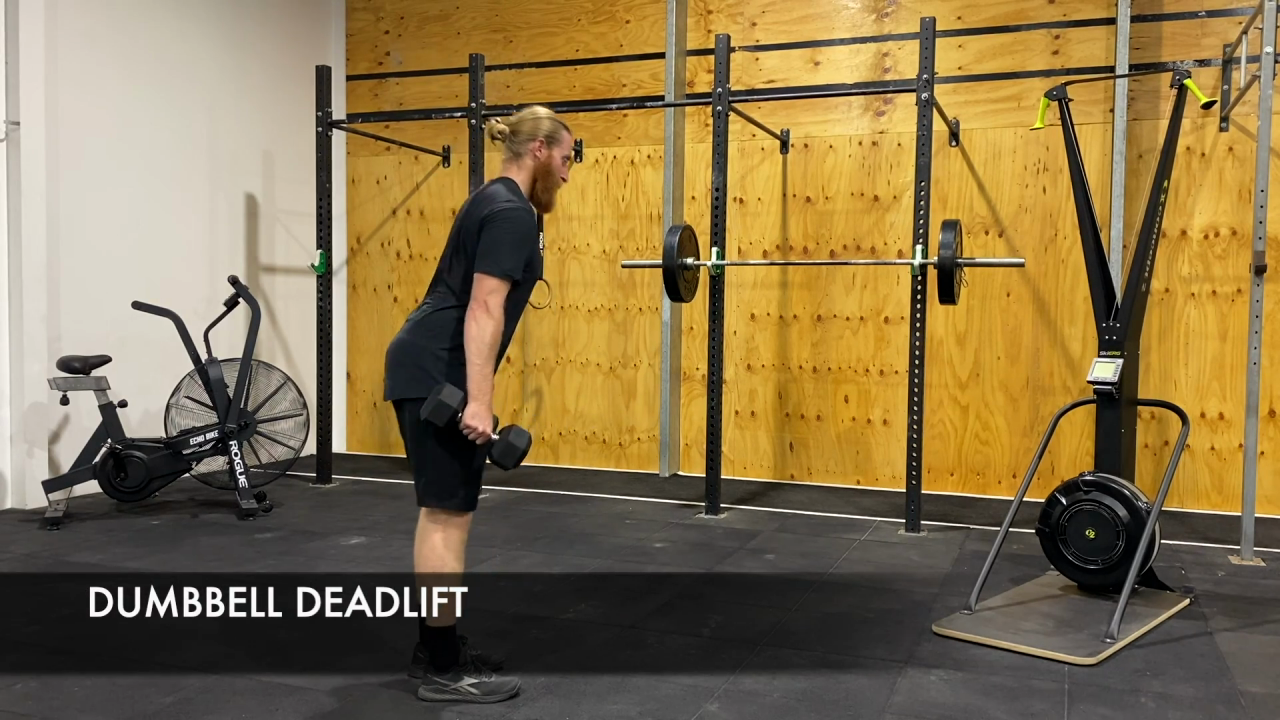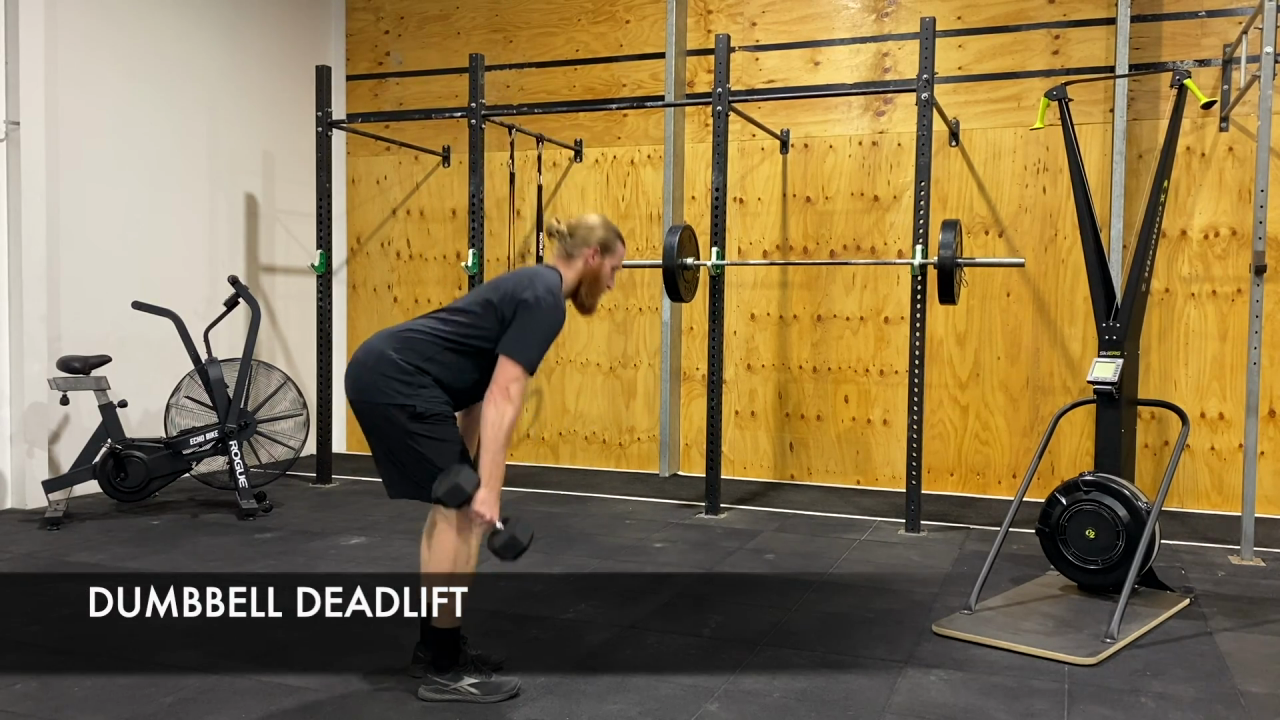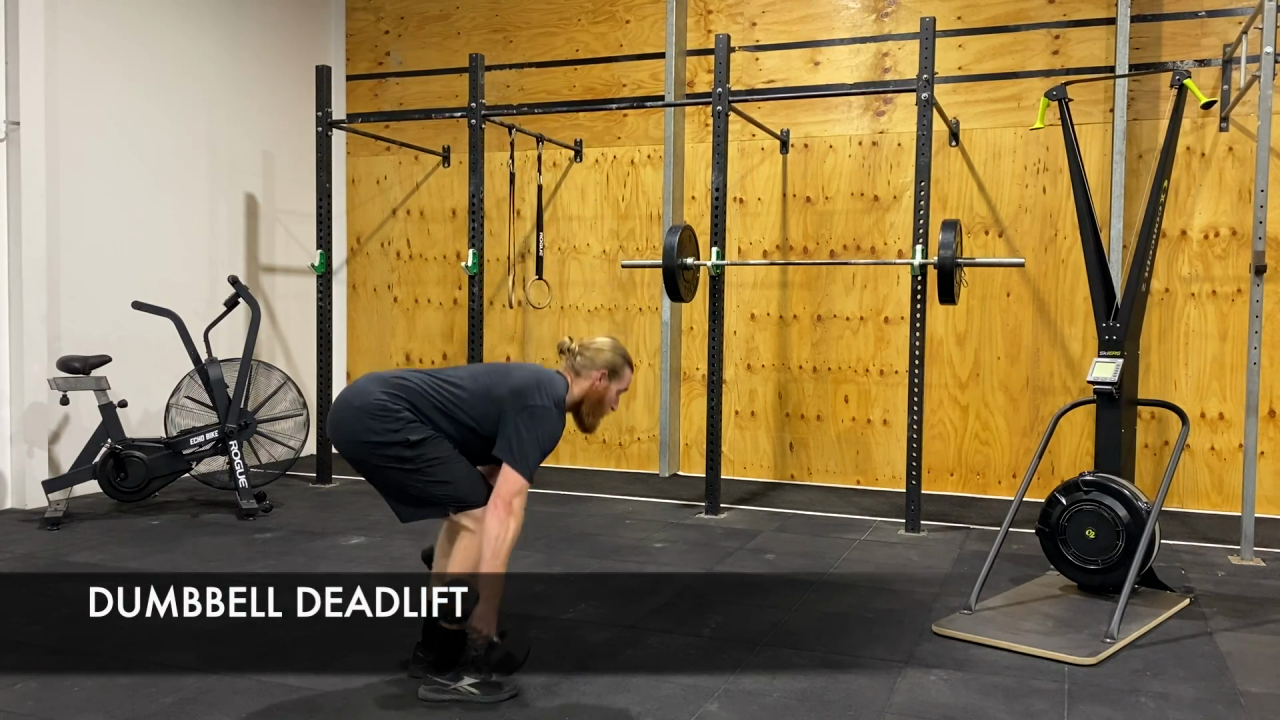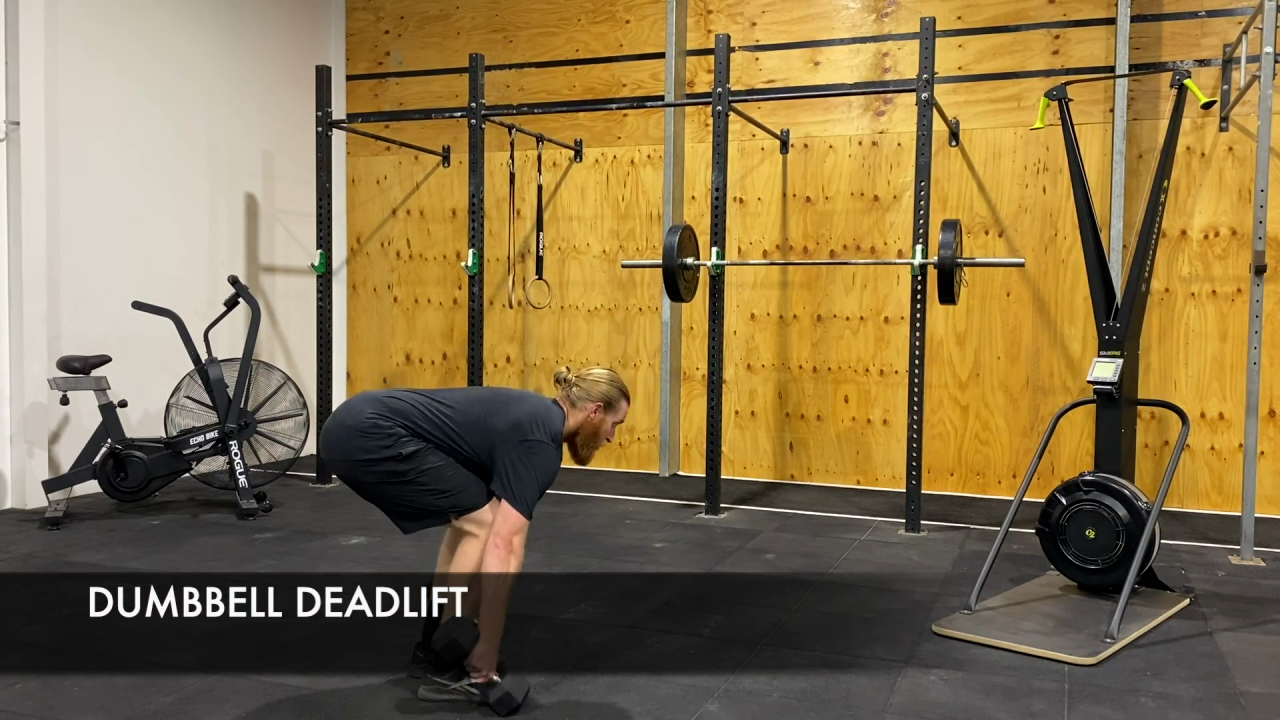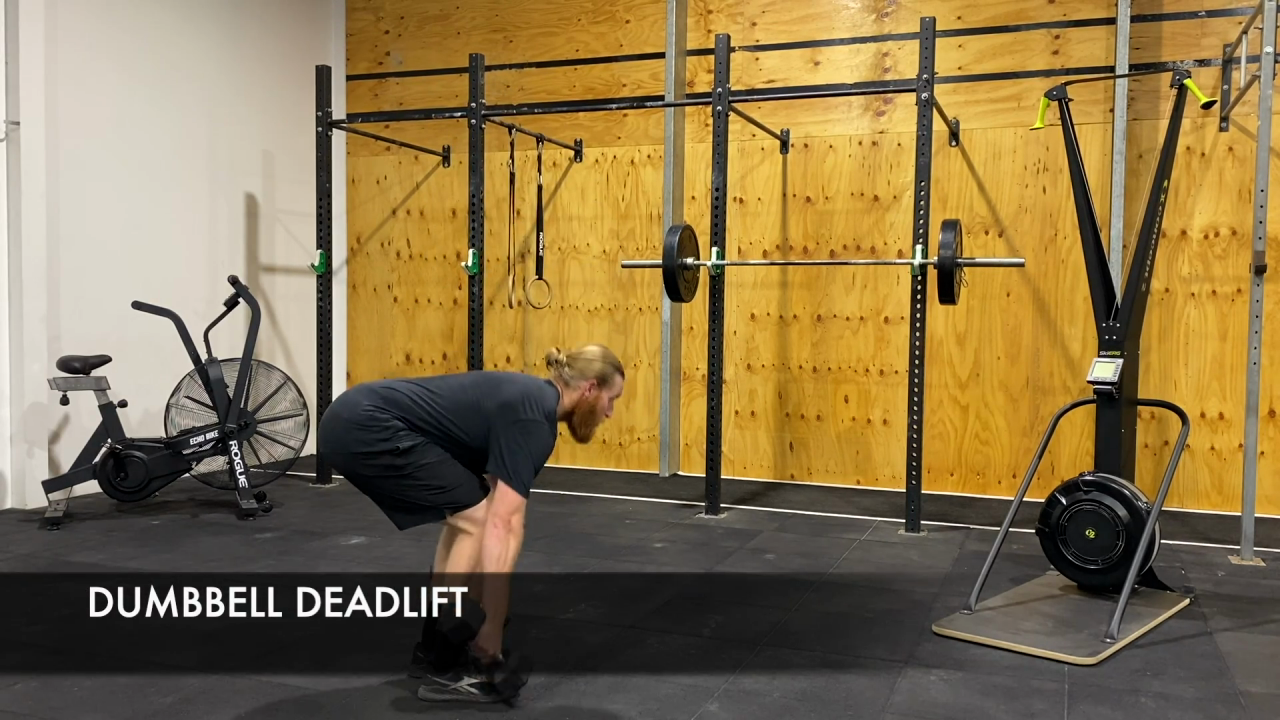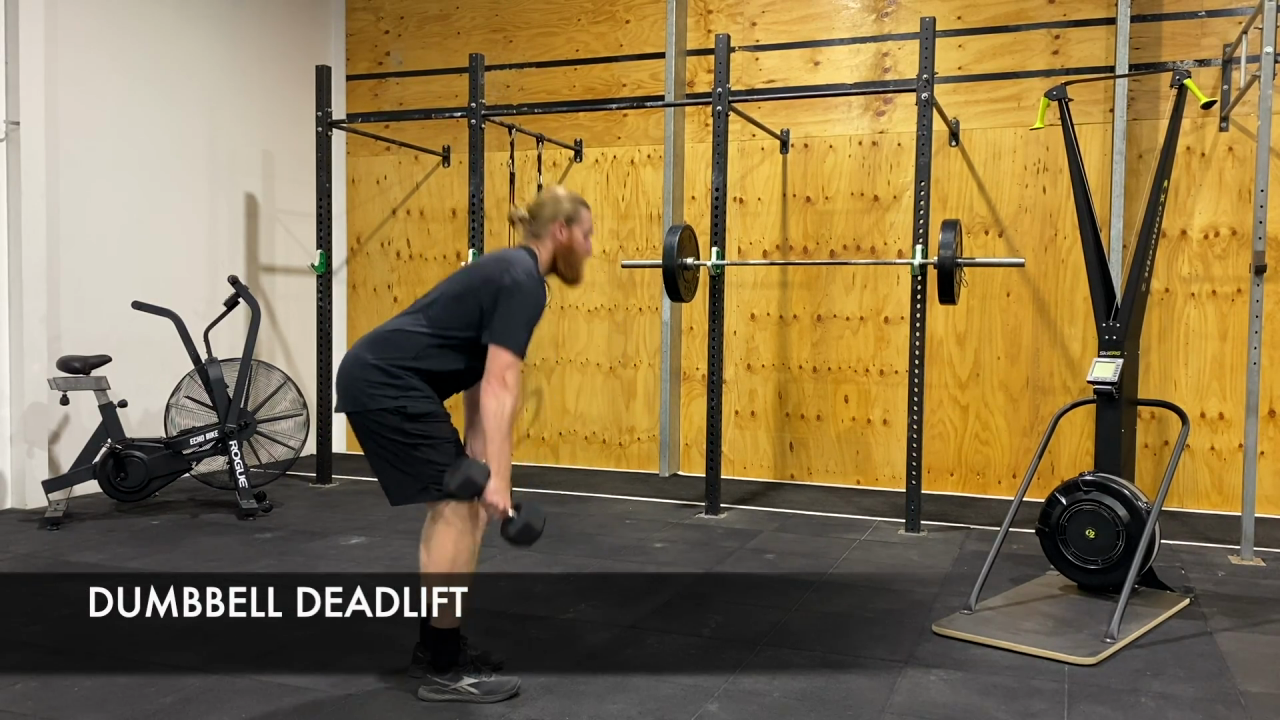
dt=0.4s
person 1, frame 1
left shoulder: (493, 202)
right shoulder: (511, 212)
right elbow: (483, 309)
left wrist: (471, 391)
right wrist: (478, 400)
left hip: (427, 366)
right hip: (440, 373)
left knee: (440, 509)
right knee: (449, 514)
left ankle: (436, 645)
right ankle: (443, 666)
person 1, frame 2
left shoulder: (532, 287)
right shoulder: (544, 301)
left elbow: (486, 384)
right elbow: (504, 397)
left wrist: (465, 456)
right wrist: (488, 488)
left hip: (382, 373)
right hip: (398, 383)
left knee: (452, 507)
right knee: (460, 514)
left ankle: (436, 645)
right ankle: (444, 666)
person 1, frame 3
left shoulder: (536, 388)
right shoulder: (544, 409)
left elbow: (490, 475)
right elbow: (505, 507)
right wrist: (487, 605)
left hip: (363, 409)
right hip: (377, 420)
left knee: (467, 513)
right knee: (476, 519)
left ankle: (436, 644)
right ankle: (445, 667)
person 1, frame 4
left shoulder: (536, 416)
right shoulder: (539, 443)
right elbow: (504, 544)
right wrist: (488, 648)
left hip: (356, 426)
right hip: (368, 437)
left knee: (471, 517)
right knee: (483, 523)
left ankle: (435, 646)
right ankle: (447, 667)
person 1, frame 5
left shoulder: (528, 398)
right shoulder: (533, 421)
left elbow: (494, 513)
right elbow: (504, 525)
right wrist: (492, 626)
left hip: (352, 421)
right hip: (364, 429)
left knee: (469, 513)
right knee: (477, 519)
left ankle: (436, 646)
right ankle: (446, 667)
person 1, frame 6
left shoulder: (510, 272)
right shoulder: (523, 283)
left elbow: (482, 378)
right elbow: (500, 386)
left wrist: (475, 459)
right wrist: (498, 480)
left hip: (377, 376)
right hip: (385, 383)
left knee: (455, 504)
right knee: (459, 511)
left ankle: (437, 646)
right ankle: (444, 666)
